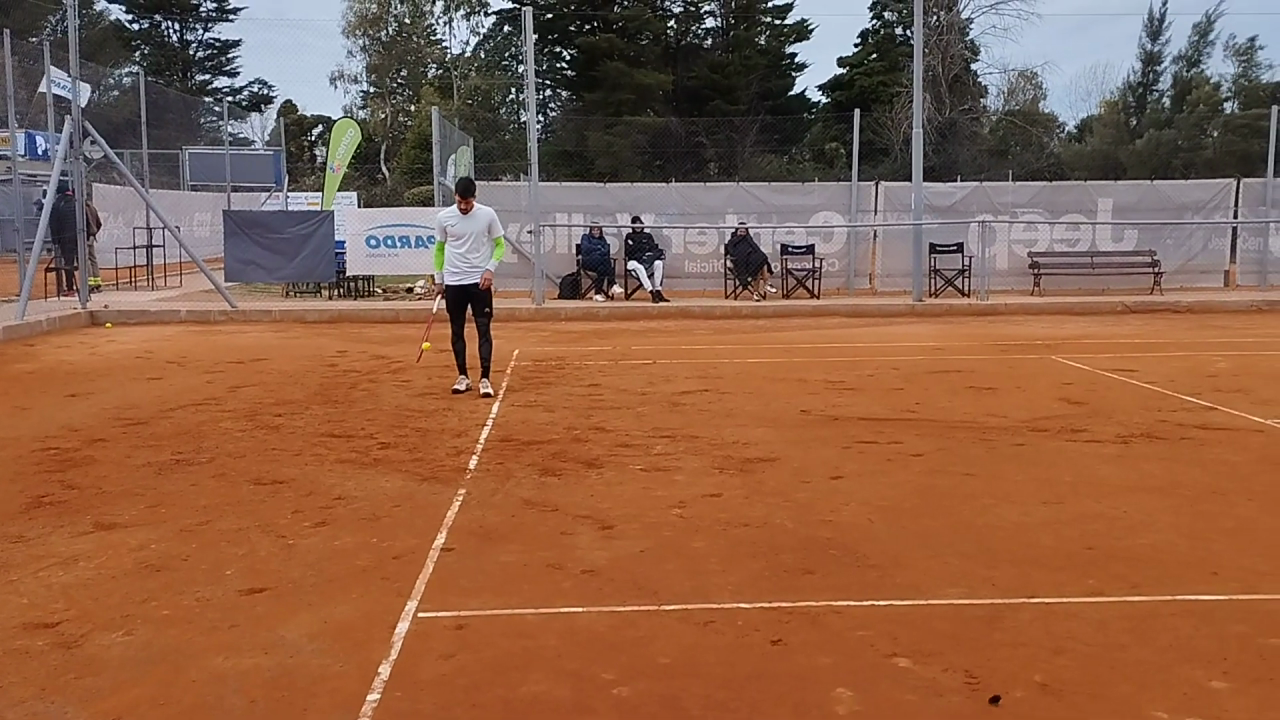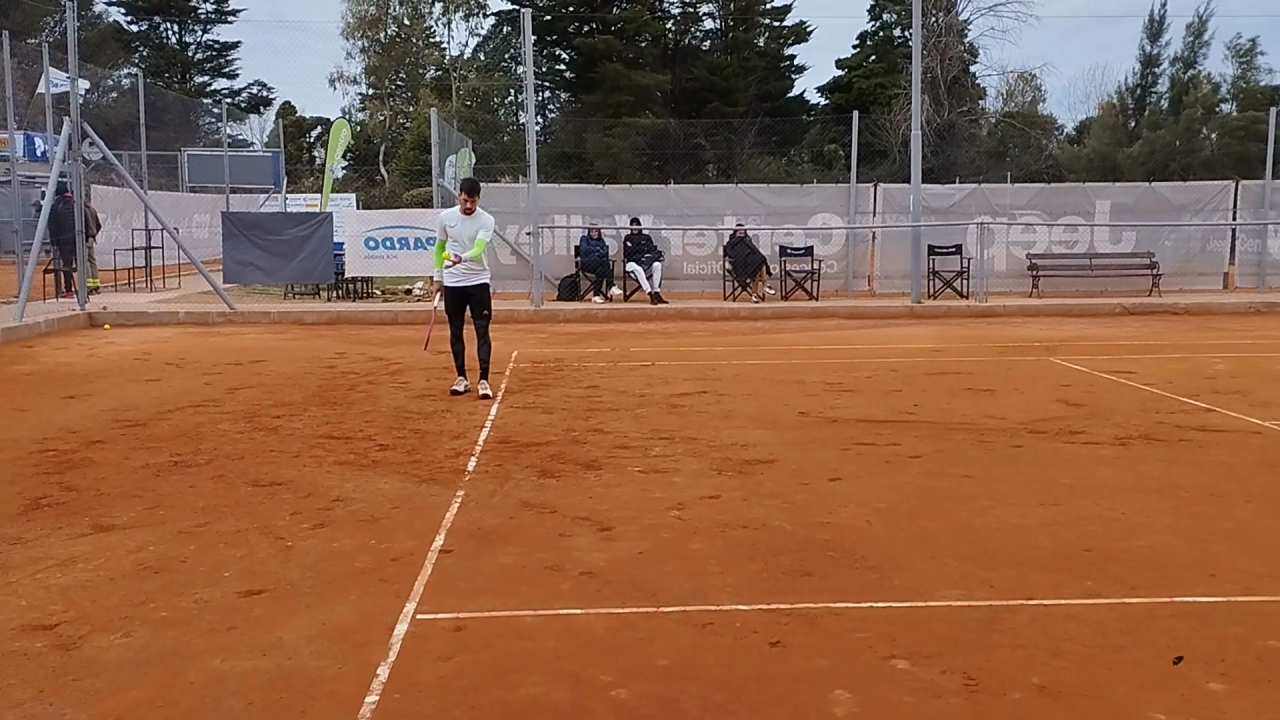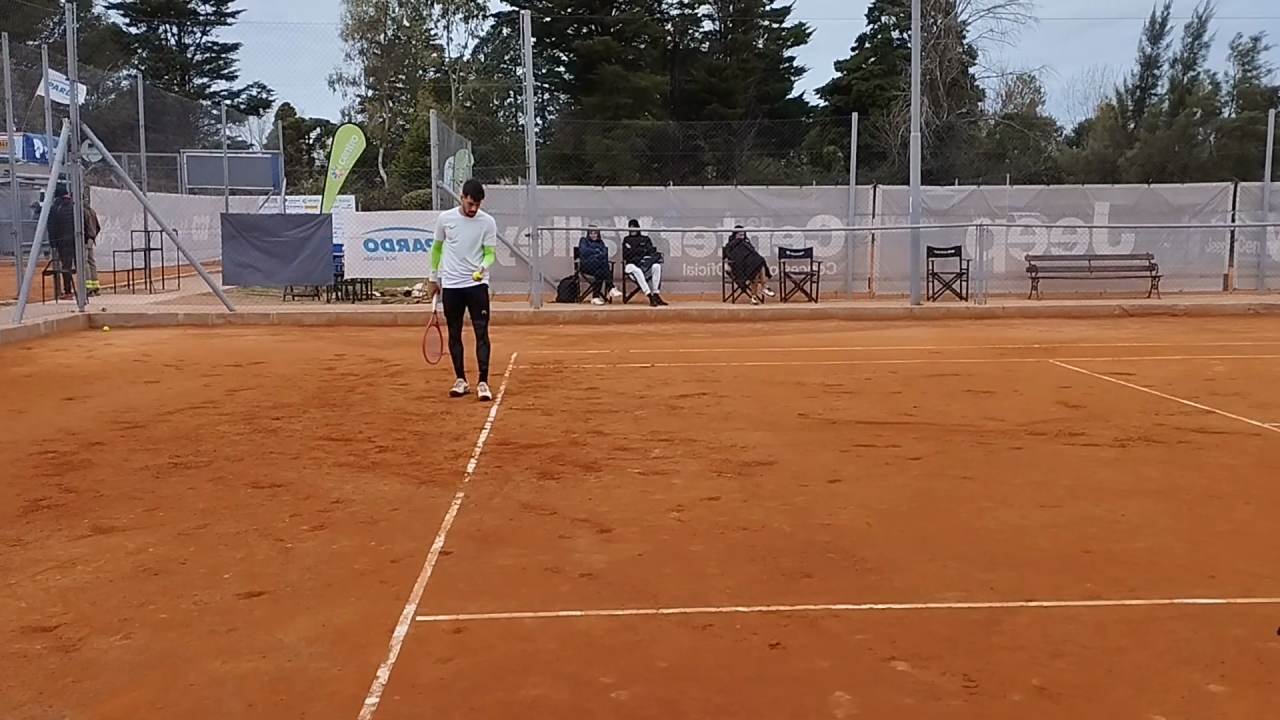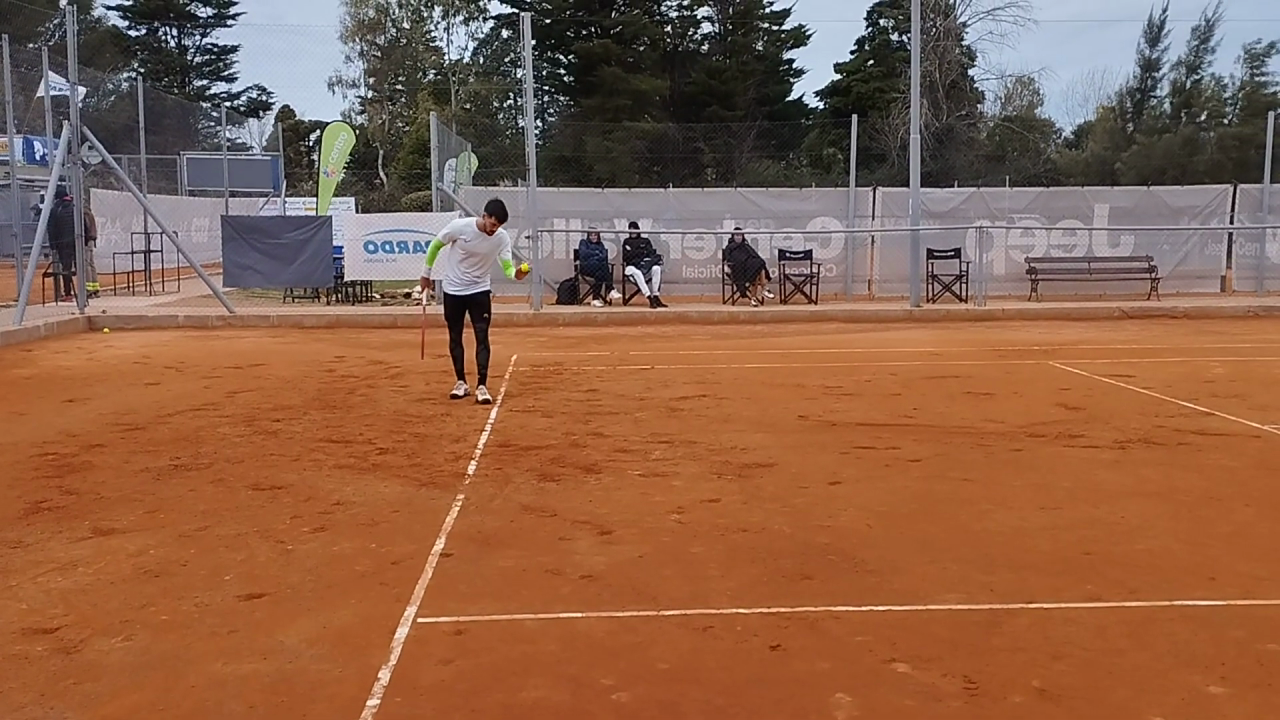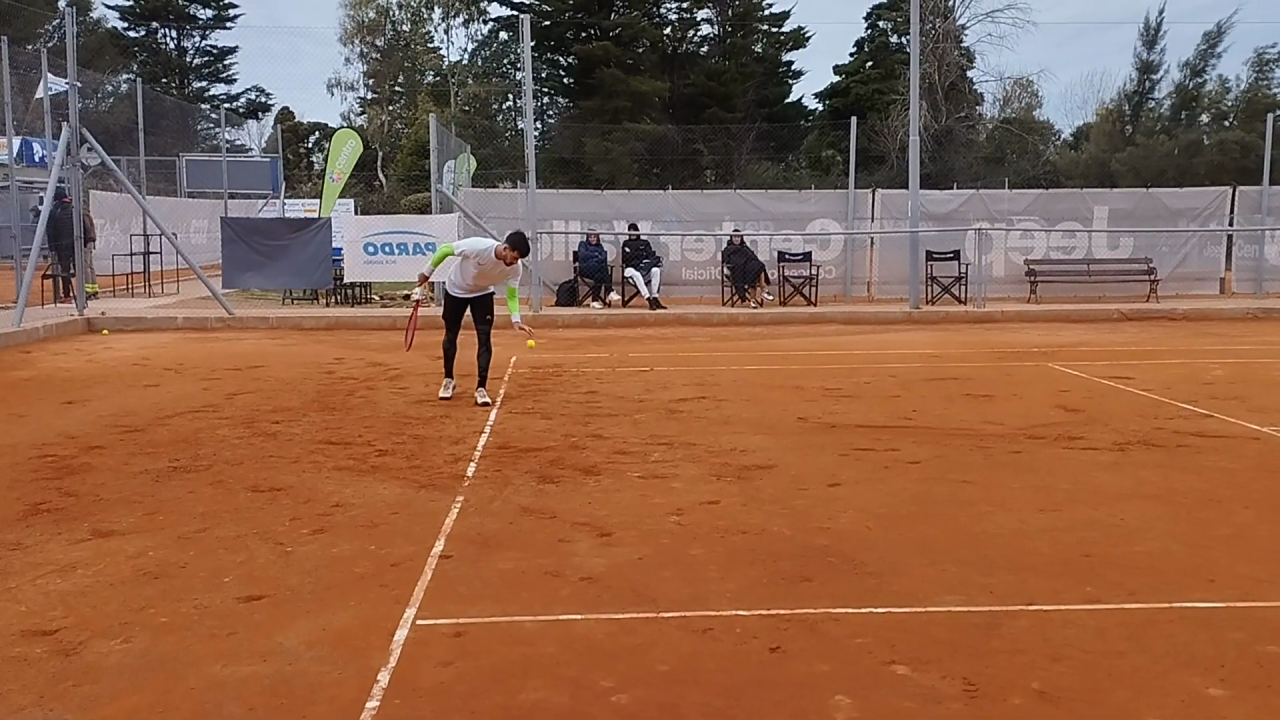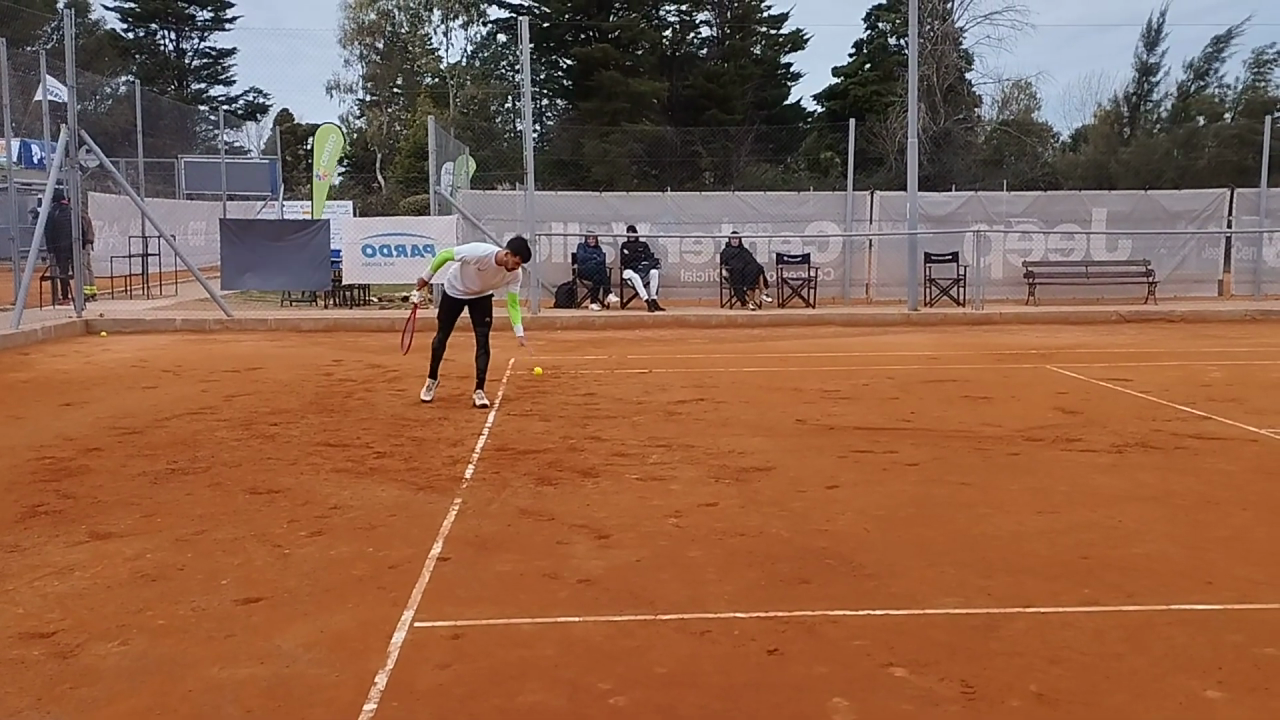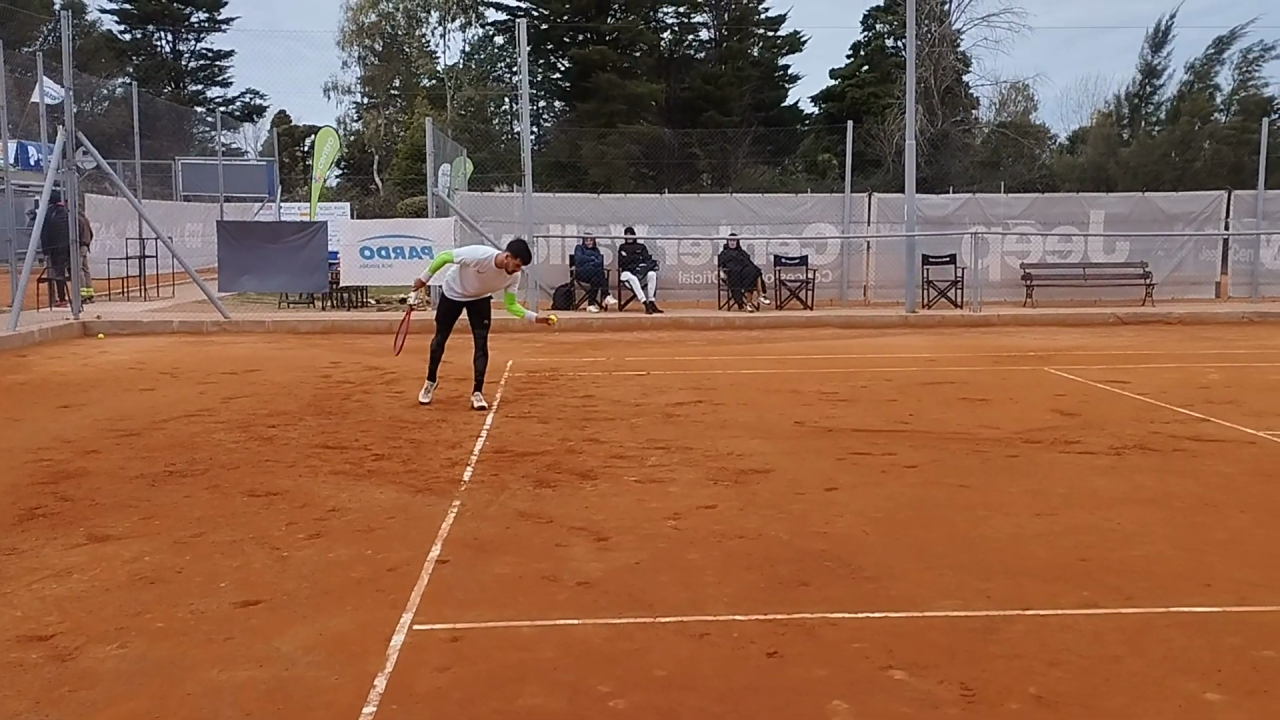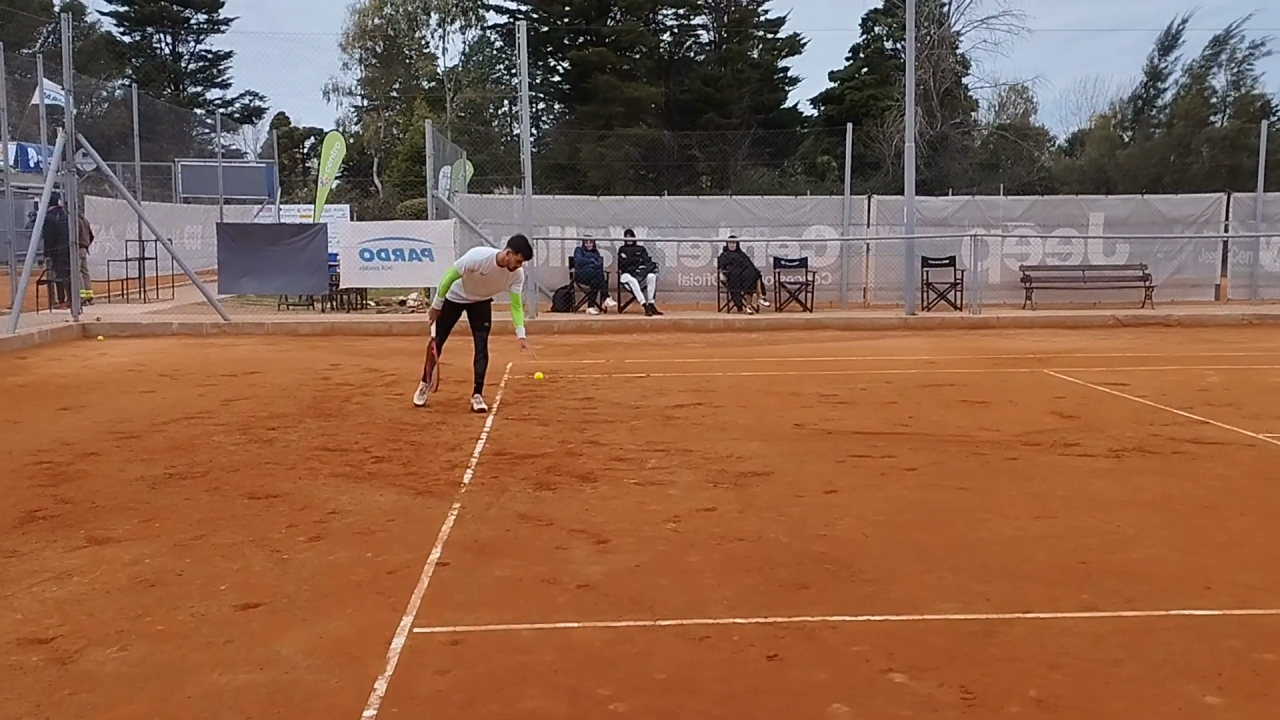
dt=0.4s
person 1, frame 1
left shoulder: (488, 214)
right shoulder: (443, 217)
left elbow: (500, 245)
right elbow: (439, 249)
left wrist: (490, 269)
right wrist: (438, 279)
left hip: (480, 281)
right hip: (453, 282)
left knee: (483, 329)
right knee: (457, 331)
left ankle: (485, 379)
right ankle: (463, 377)
person 1, frame 2
left shoulder: (486, 220)
right shoulder: (446, 217)
left elbow: (479, 250)
right elbow: (440, 247)
left wrist: (461, 258)
right wrist: (438, 277)
left hip: (478, 283)
right hip: (452, 284)
left knee: (482, 331)
right knee: (456, 332)
left ankle: (483, 380)
right ankle: (461, 378)
person 1, frame 3
left shoulder: (488, 222)
right shoulder: (445, 218)
left elbow: (489, 253)
right elbow: (437, 248)
left wrist: (483, 267)
right wrist: (433, 278)
left hip: (477, 284)
right hip: (451, 285)
left knee: (481, 332)
right knee: (454, 334)
left ankle: (483, 382)
right ankle: (460, 380)
person 1, frame 4
left shoulder: (502, 238)
right shoulder: (460, 226)
left elbow: (507, 266)
right elbow: (436, 245)
left wrist: (516, 273)
right wrist: (427, 274)
left hip: (479, 290)
right hip: (452, 289)
left knee: (482, 336)
right knee: (455, 337)
left ankle: (482, 386)
right ankle: (461, 382)
person 1, frame 5
left shoulder: (515, 268)
right shoulder: (477, 246)
left elbow: (512, 296)
right elbow: (445, 249)
left wrist: (516, 320)
right wrist: (427, 273)
left hip: (483, 294)
right hip: (455, 290)
left knee: (484, 338)
right knee: (451, 336)
left ankle: (481, 388)
right ankle: (449, 379)
person 1, frame 6
left shoulder: (514, 274)
right shoulder: (477, 252)
left elbow: (513, 304)
right elbow: (444, 254)
left wrist: (519, 333)
right wrist: (426, 278)
left hip: (482, 296)
right hip: (454, 291)
left knee: (483, 340)
right knee: (442, 336)
left ankle: (479, 390)
right ankle: (432, 379)
person 1, frame 7
left shoulder: (514, 276)
right shoulder: (477, 254)
left elbow: (511, 304)
right elbow: (444, 257)
left wrist: (533, 317)
right wrist: (424, 279)
left hip: (480, 299)
right hip: (452, 293)
left knee: (481, 342)
right knee: (440, 338)
left ankle: (477, 392)
right ankle: (430, 382)
person 1, frame 8
left shoulder: (517, 274)
right shoulder: (477, 256)
left elbow: (516, 305)
right elbow: (449, 276)
left wrist: (521, 335)
right wrist: (436, 306)
left hip: (481, 301)
right hip: (454, 296)
left knee: (482, 345)
right knee: (439, 339)
left ankle: (477, 395)
right ankle: (425, 383)
